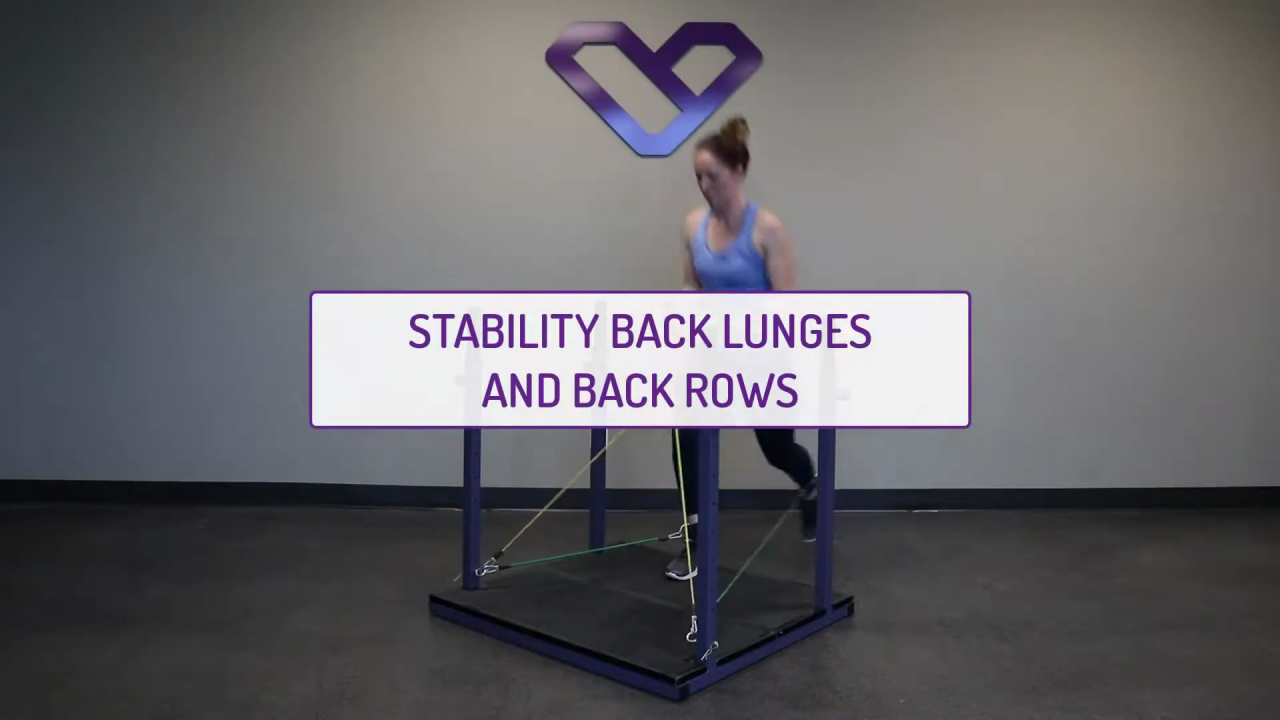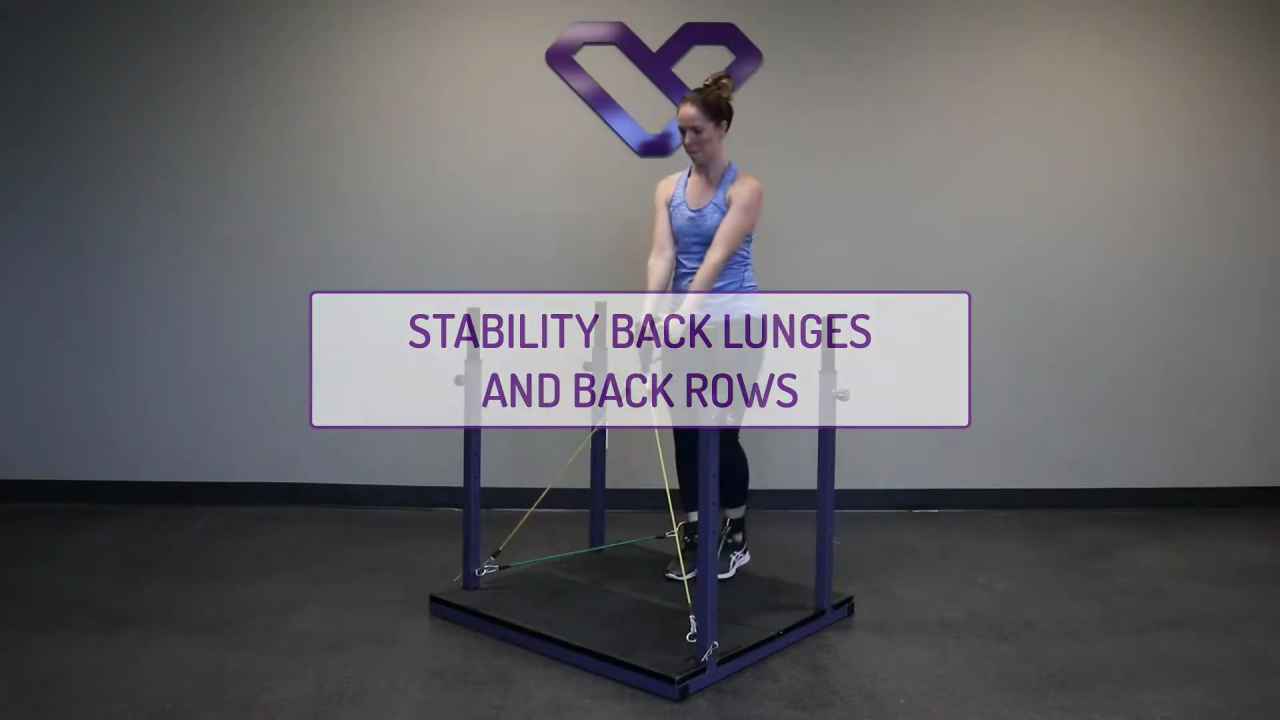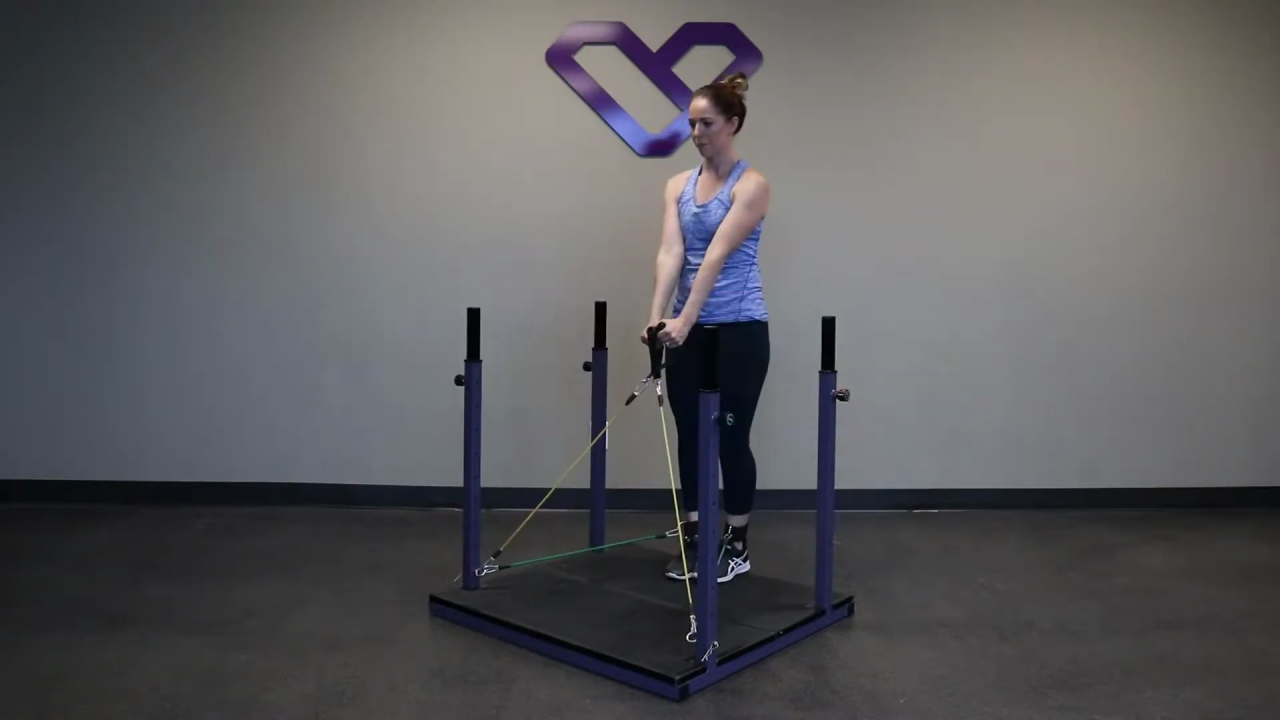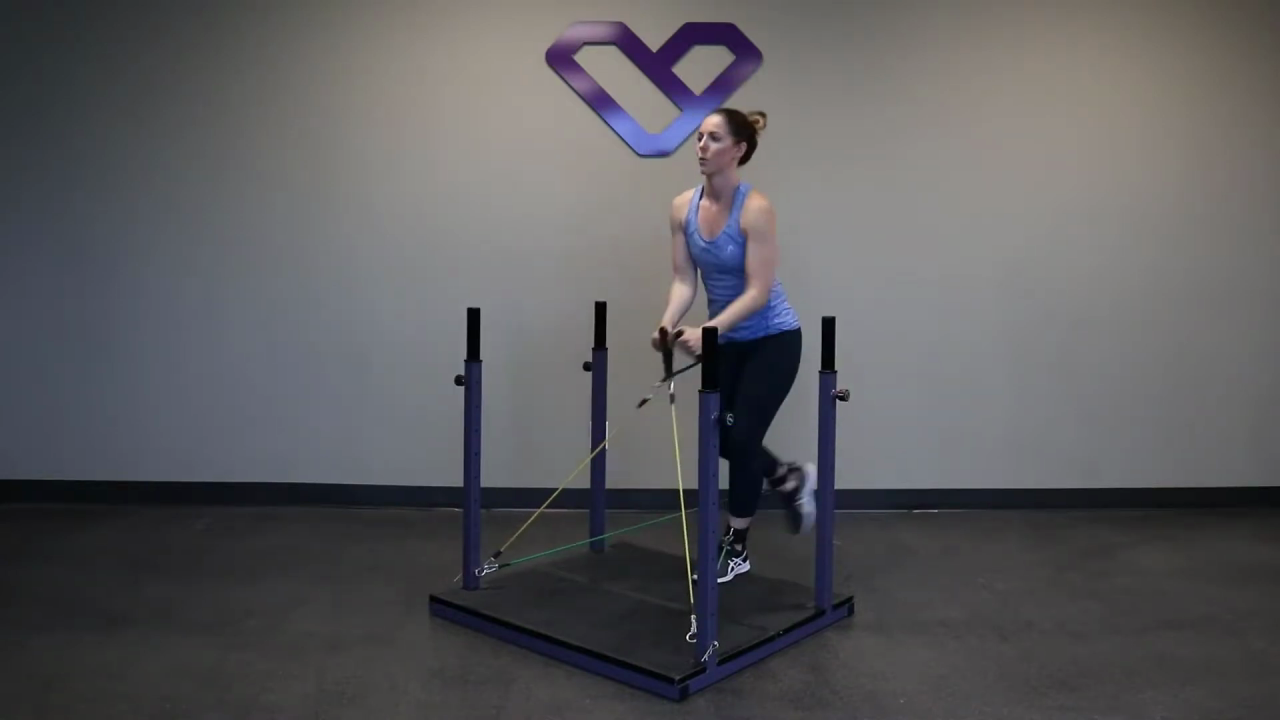
dt=0.5s
person 1, frame 1
left shoulder: (766, 227)
right shoulder: (693, 225)
right elbow: (692, 290)
left knee: (778, 449)
right knee: (684, 432)
left ankle: (811, 491)
right ankle: (695, 539)
person 1, frame 2
left shoulder: (745, 189)
right shoulder: (668, 188)
left elbow: (717, 259)
right elbow: (661, 256)
left wrist: (682, 317)
right wrist: (650, 315)
left hip: (732, 325)
right hip: (683, 327)
left knee: (721, 434)
right knee: (686, 434)
left ankle: (736, 537)
right ankle: (692, 538)
person 1, frame 3
left shoulder: (751, 184)
right shoulder: (679, 184)
left elbow: (718, 255)
right elbow: (671, 251)
left wrist: (686, 318)
right wrist: (657, 314)
left hip: (740, 326)
right hip: (688, 325)
left knee: (731, 438)
right knee: (689, 436)
left ankle: (737, 545)
right ankle: (692, 539)
person 1, frame 4
left shoulder: (754, 209)
right shoulder: (683, 208)
left elbow: (759, 292)
right elbow: (683, 282)
left wrist: (707, 329)
right wrist: (668, 322)
left hip: (772, 339)
right hip: (726, 341)
left knee: (739, 438)
right knee: (730, 438)
left ankle: (735, 549)
right ankle: (793, 481)
